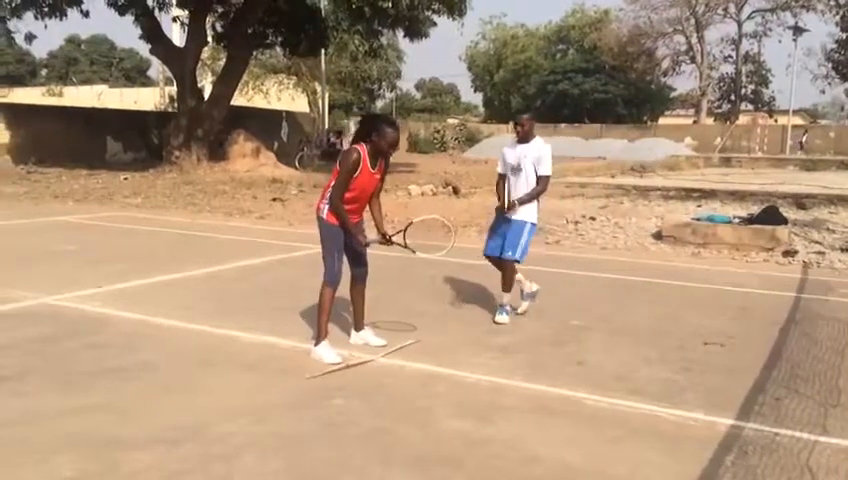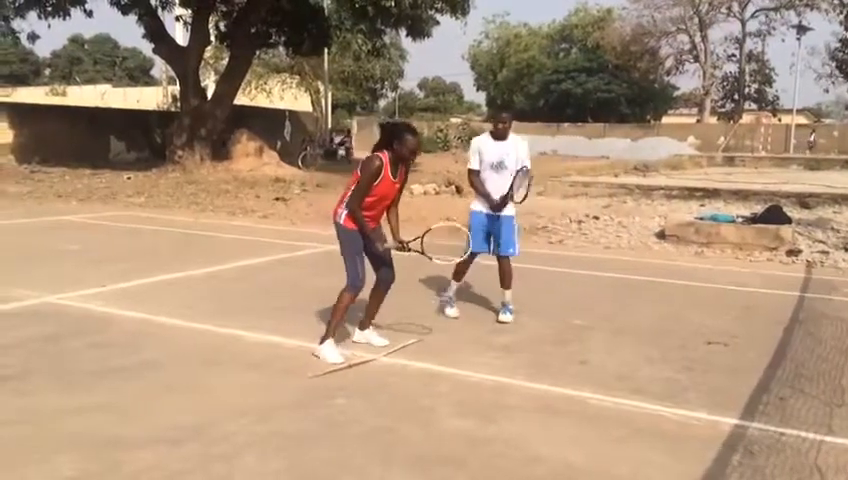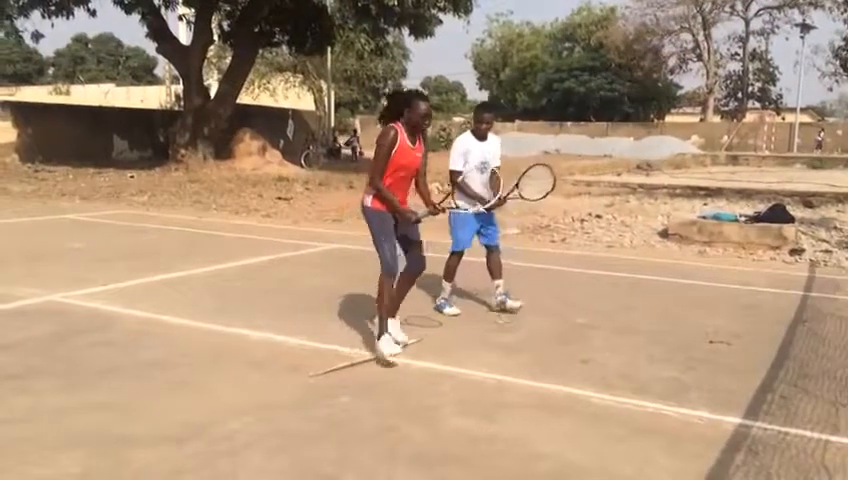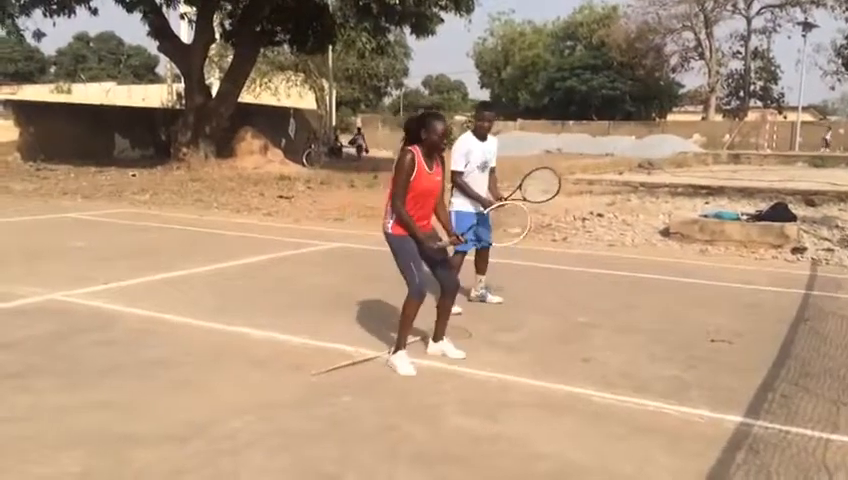
dt=0.3s
person 1, frame 1
left shoulder: (383, 161)
right shoulder: (354, 156)
left elbow: (374, 198)
right elbow: (335, 199)
left wrist: (381, 229)
right wrist: (355, 233)
left hip: (353, 218)
right hip: (332, 216)
left knee: (360, 271)
right knee: (333, 276)
left ankle: (359, 330)
right ankle: (320, 342)
person 1, frame 2
left shoulder: (404, 168)
right shoulder: (376, 164)
left elbow: (392, 205)
right elbow: (353, 205)
left wrist: (396, 237)
right wrist: (374, 239)
left hip: (371, 224)
right hip: (349, 222)
left knee: (387, 276)
right knee: (356, 281)
left ankle: (364, 329)
right ankle: (326, 342)
person 1, frame 3
left shoulder: (420, 138)
right shoulder: (390, 134)
left elbow: (419, 178)
right elbow: (375, 180)
left wrist: (430, 203)
right wrist: (401, 211)
left hip: (400, 207)
right hip: (378, 206)
left knee: (417, 264)
right knee: (390, 266)
left ankle: (391, 317)
right ankle: (383, 335)
person 1, frame 4
left shoulder: (439, 160)
right shoulder: (408, 158)
left elbow: (438, 202)
right elbow: (397, 205)
left wrist: (450, 232)
right wrist: (422, 239)
left hip: (424, 230)
right hip: (400, 230)
left knee: (451, 283)
right knee: (418, 287)
left ankle: (438, 341)
right ankle: (398, 352)
person 2, frame 1
left shoulder: (542, 149)
right shoulder: (507, 148)
left elbow: (542, 186)
right elbow: (501, 179)
left wrist: (517, 204)
right wrist: (501, 203)
left hip: (525, 214)
right hip: (503, 212)
left knee: (510, 259)
right knee: (492, 255)
left ankle: (504, 305)
right ankle: (527, 287)
person 2, frame 2
left shoulder: (520, 145)
right shoulder: (478, 142)
right elbow: (473, 176)
left wrist: (506, 198)
right wrist: (489, 198)
left hip: (505, 210)
right hip: (481, 208)
left knee: (504, 256)
right knee: (471, 253)
left ankle: (507, 304)
right ankle: (449, 295)
person 2, frame 3
left shoulder: (495, 142)
right shoulder: (461, 143)
left elbow: (494, 172)
right elbow: (455, 178)
left wrist: (496, 196)
right wrist: (480, 199)
left hip: (485, 207)
right hip: (463, 208)
left knee: (493, 247)
right knee: (458, 250)
left ankle: (500, 295)
right ankle: (443, 298)
person 2, frame 4
left shoulder: (493, 142)
right shoulder: (463, 143)
right elbow: (456, 179)
left wrist: (496, 195)
right wrist: (481, 199)
left hip: (482, 207)
right hip: (463, 206)
left knee: (485, 246)
right knee: (461, 250)
left ankle: (479, 290)
